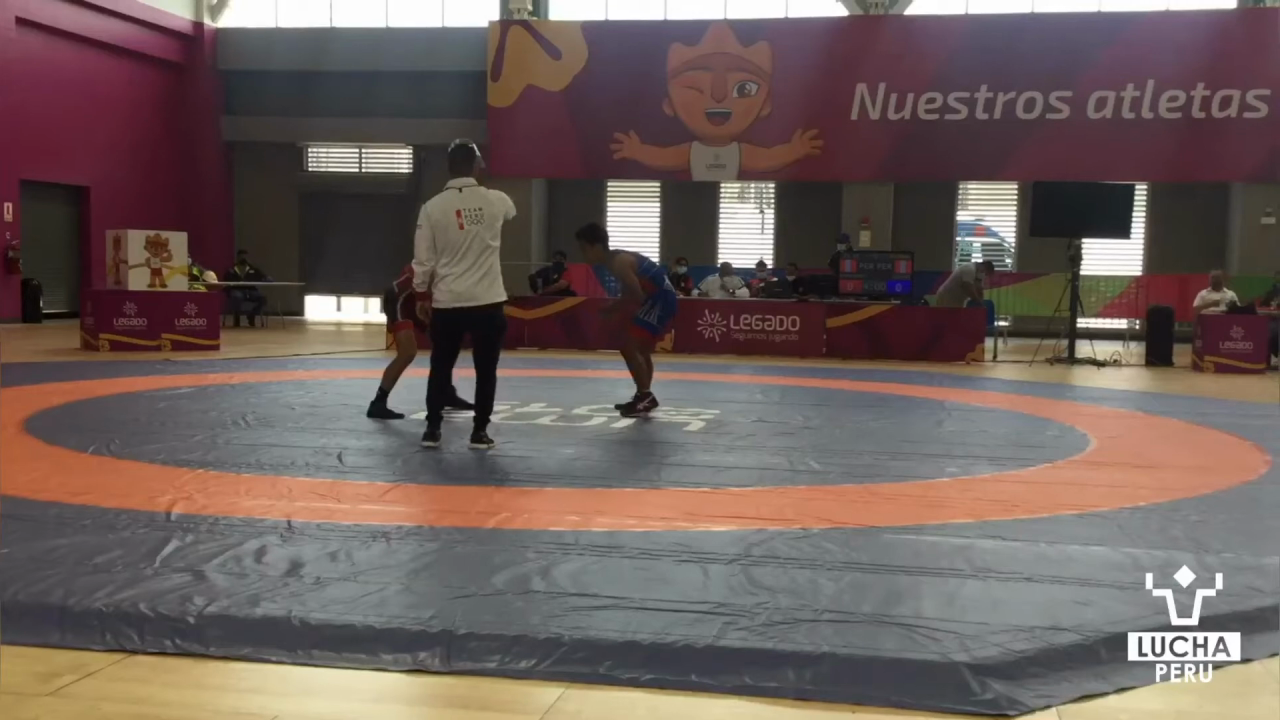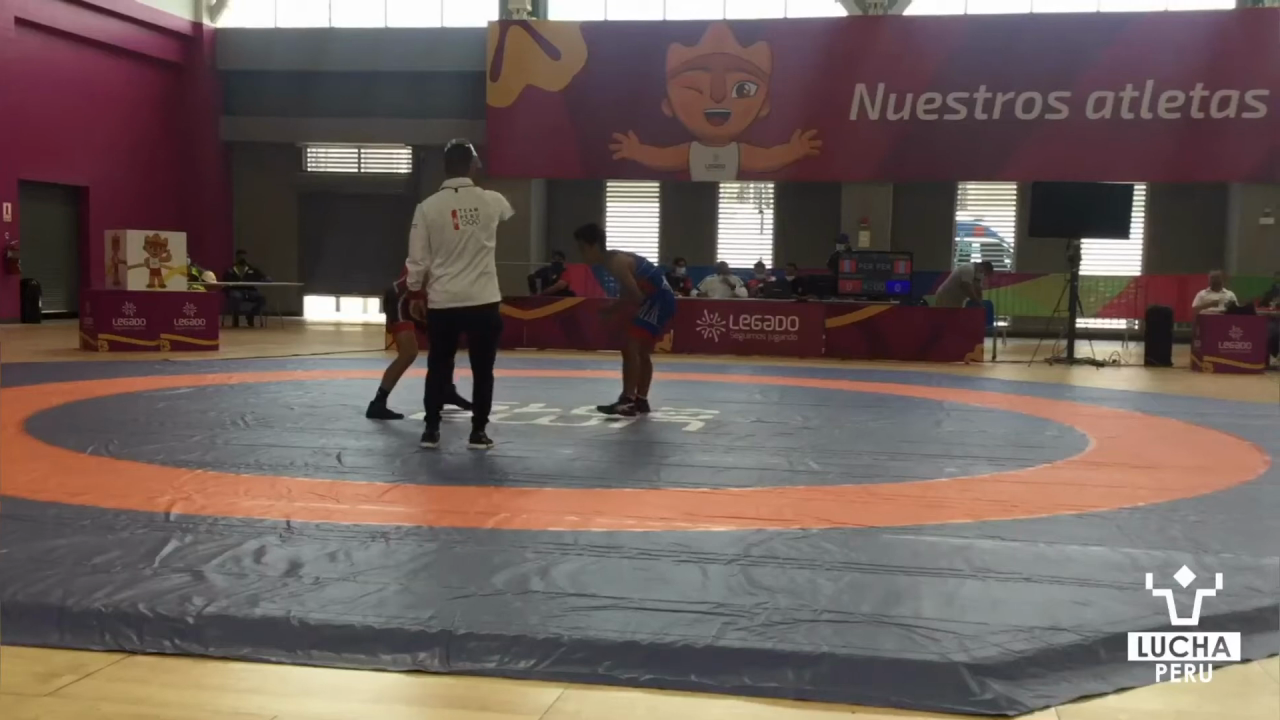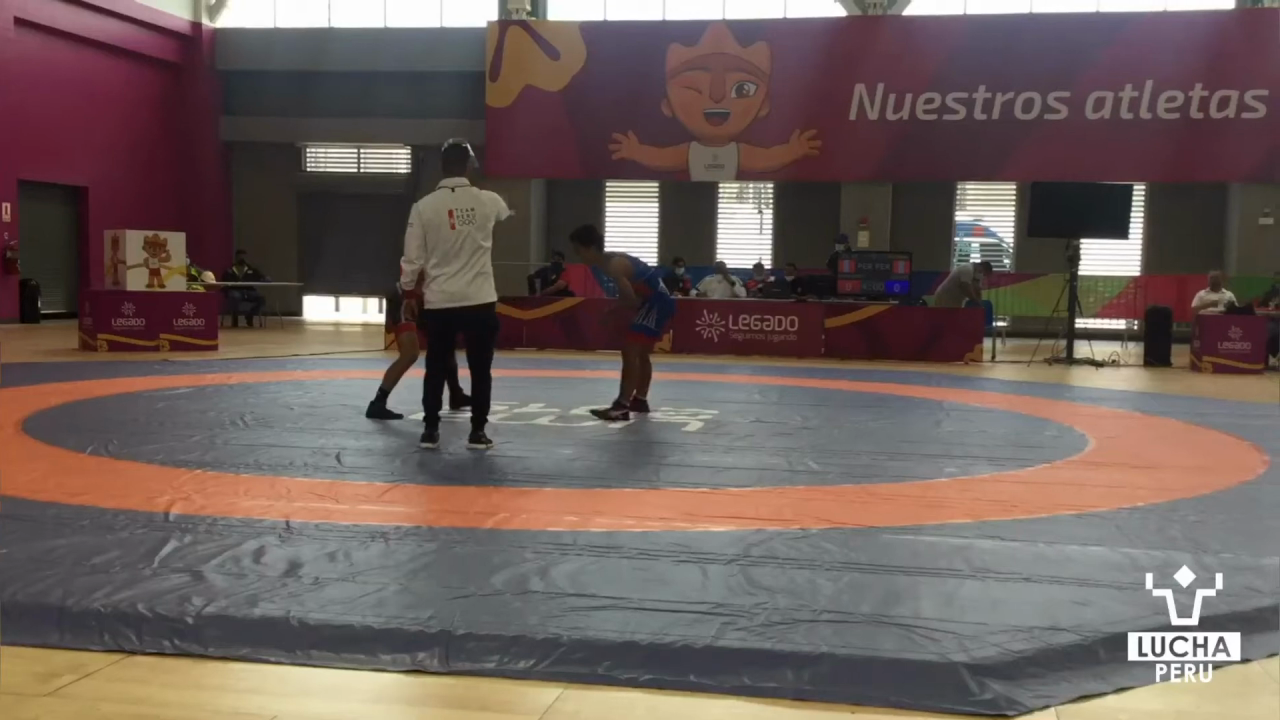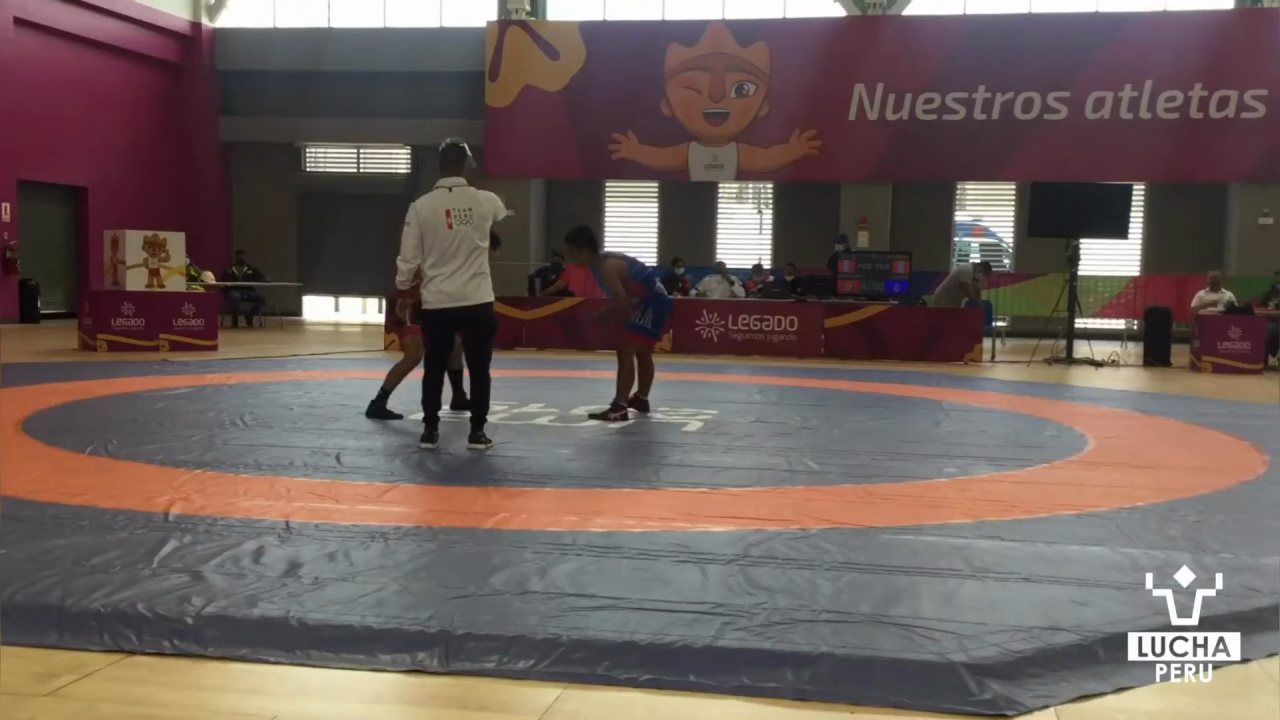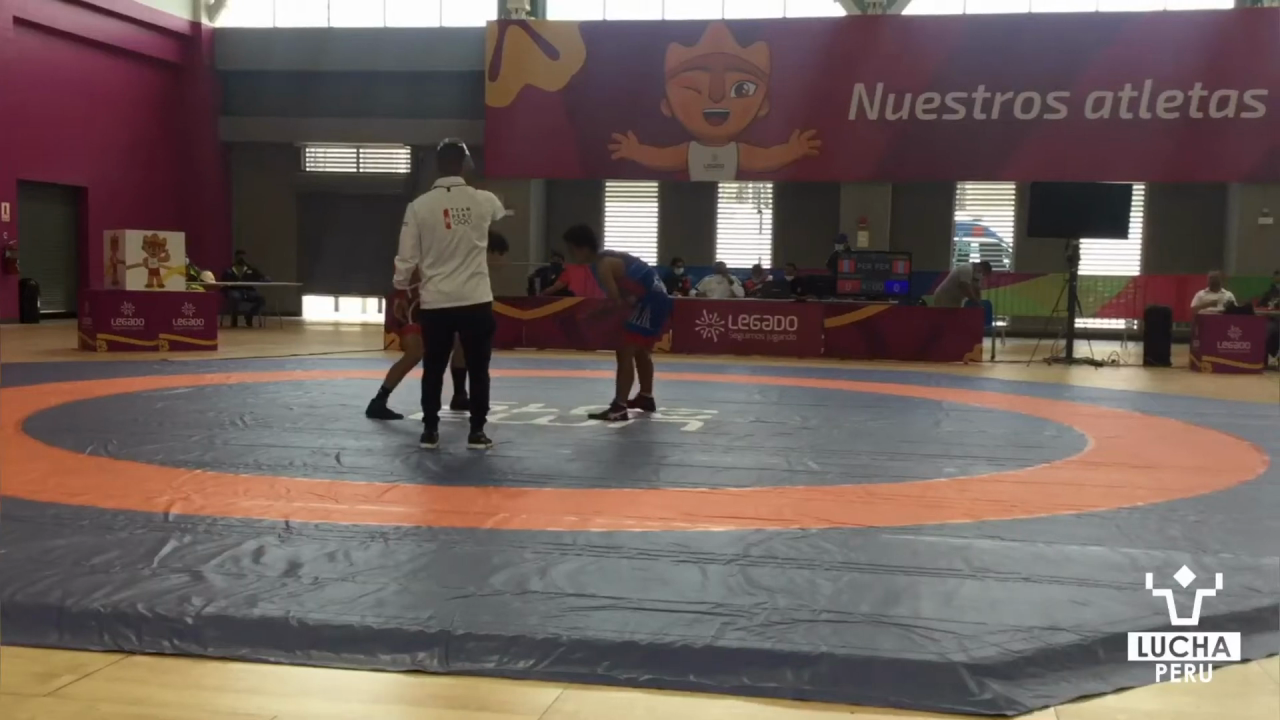
dt=0.1s
person 1, frame 1
left shoulder: (432, 207)
right shoulder: (496, 200)
left elbow: (423, 259)
right elbow: (511, 212)
left wrist: (421, 296)
left hip: (447, 302)
right hip: (487, 301)
left knee: (441, 368)
right knee: (486, 369)
left ankle: (433, 429)
right ankle: (480, 432)
person 1, frame 2
left shoulder: (428, 206)
right shoulder: (491, 201)
left elbow: (417, 259)
right elbow: (508, 212)
left wrist: (415, 295)
left hip: (442, 303)
right hip: (482, 301)
left knee: (438, 368)
right knee: (482, 369)
left ankle: (431, 430)
right ankle: (479, 432)
person 1, frame 3
left shoulder: (424, 206)
right shoulder: (488, 201)
left elbow: (413, 258)
right elbow: (504, 212)
left wrist: (408, 294)
left hip: (438, 302)
right hip: (479, 301)
left knee: (436, 369)
right knee: (480, 370)
left ankle: (430, 431)
right ankle: (478, 432)
person 1, frame 4
left shoulder: (421, 206)
right shoulder: (485, 201)
left elbow: (409, 257)
right elbow: (503, 212)
left wrist: (403, 293)
left hip: (436, 303)
right hip: (476, 301)
left knee: (434, 369)
right knee: (479, 369)
left ankle: (430, 431)
right ankle: (477, 432)
person 1, frame 5
left shoulder: (419, 206)
right shoulder: (484, 201)
left elbow: (407, 257)
right elbow: (500, 212)
left wrist: (401, 293)
left hip: (435, 302)
right hip: (475, 301)
left knee: (433, 369)
right knee: (478, 369)
left ankle: (430, 431)
right ankle: (477, 432)
person 2, frame 1
left shoulder: (741, 152)
right shoulder: (689, 151)
left elbow: (768, 159)
right elbow: (661, 158)
left wrist: (794, 150)
right wrist: (637, 151)
person 2, frame 2
left shoulder: (740, 152)
right shoulder: (689, 151)
left elbow: (768, 159)
right elbow: (661, 158)
left wrist: (793, 150)
right wrist: (637, 151)
person 2, frame 3
left shoulder: (740, 152)
right shoulder: (688, 151)
left elbow: (767, 159)
right elbow: (660, 158)
left wrist: (792, 151)
right wrist: (636, 152)
person 2, frame 4
left shoulder: (740, 152)
right shoulder: (687, 151)
left elbow: (767, 159)
right elbow: (659, 158)
left wrist: (792, 151)
right wrist: (636, 152)
person 2, frame 5
left shoulder: (740, 152)
right shoulder: (688, 151)
left elbow: (767, 159)
right elbow: (659, 158)
left wrist: (792, 151)
right wrist: (636, 152)
person 3, frame 1
left shoulder: (619, 262)
right shoulder: (616, 259)
left elbow: (637, 295)
right elbow: (630, 293)
left wrist: (614, 309)
right wrist: (615, 307)
left hip: (660, 299)
right hip: (659, 299)
left knee: (629, 346)
right knee: (642, 350)
left ankle: (646, 396)
right ankle: (643, 398)
person 3, frame 2
left shoulder: (617, 262)
right shoulder: (614, 260)
left elbow: (635, 296)
right elbow: (629, 293)
left wrist: (613, 309)
right wrist: (613, 308)
left hip: (659, 300)
right hip: (657, 299)
left knee: (630, 347)
right knee: (641, 351)
left ankle: (627, 401)
right ankle: (640, 399)
person 3, frame 3
left shoulder: (613, 265)
right shoulder: (612, 260)
left elbow: (631, 300)
right elbow: (627, 296)
left hip: (656, 302)
right hip: (658, 301)
left knee: (630, 351)
right knee: (640, 352)
left ankle: (621, 407)
right ankle: (640, 399)
person 3, frame 4
left shoulder: (607, 267)
right shoulder: (607, 261)
left elbow: (622, 304)
right elbow: (623, 297)
left hip: (653, 302)
right hip: (656, 301)
left knee: (625, 351)
right knee: (642, 352)
left ankle: (619, 408)
right ankle: (641, 398)
person 3, frame 5
left shoulder: (603, 265)
right shoulder: (607, 258)
left elbow: (616, 302)
right elbow: (623, 294)
left hip: (652, 300)
right hip: (659, 299)
left knee: (625, 352)
right knee: (640, 352)
left ankle: (619, 408)
right ankle: (646, 397)
